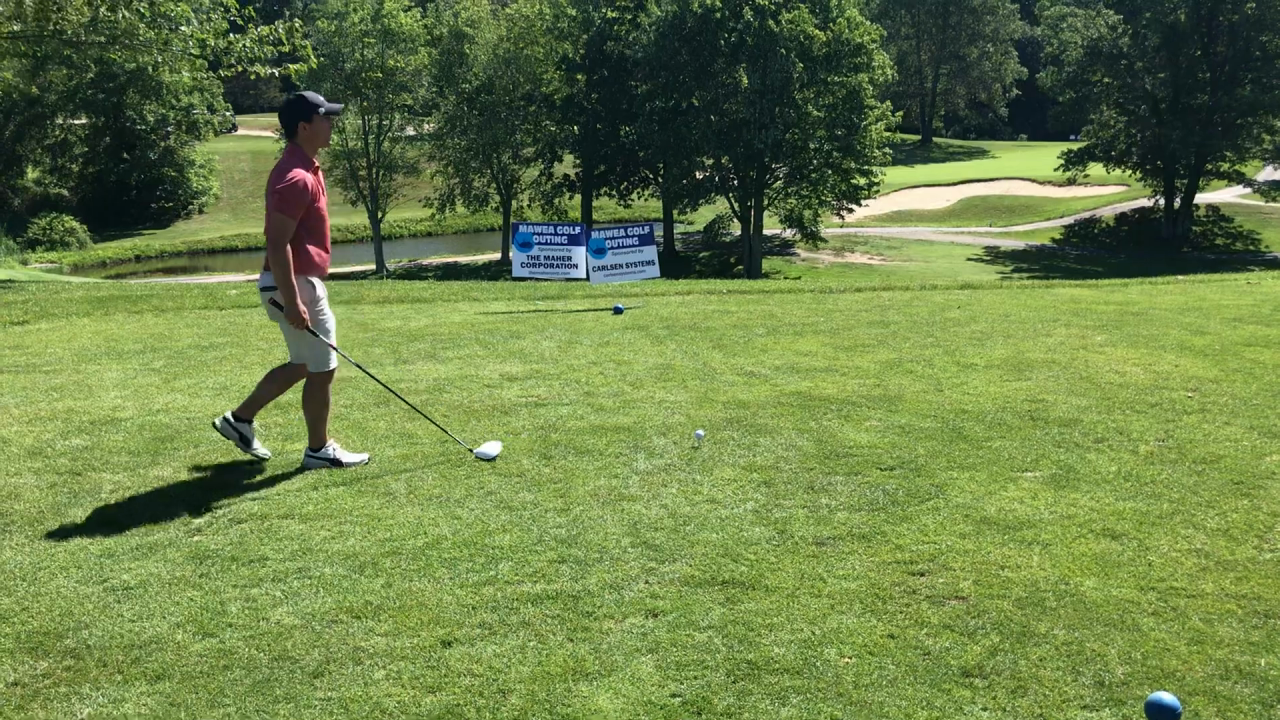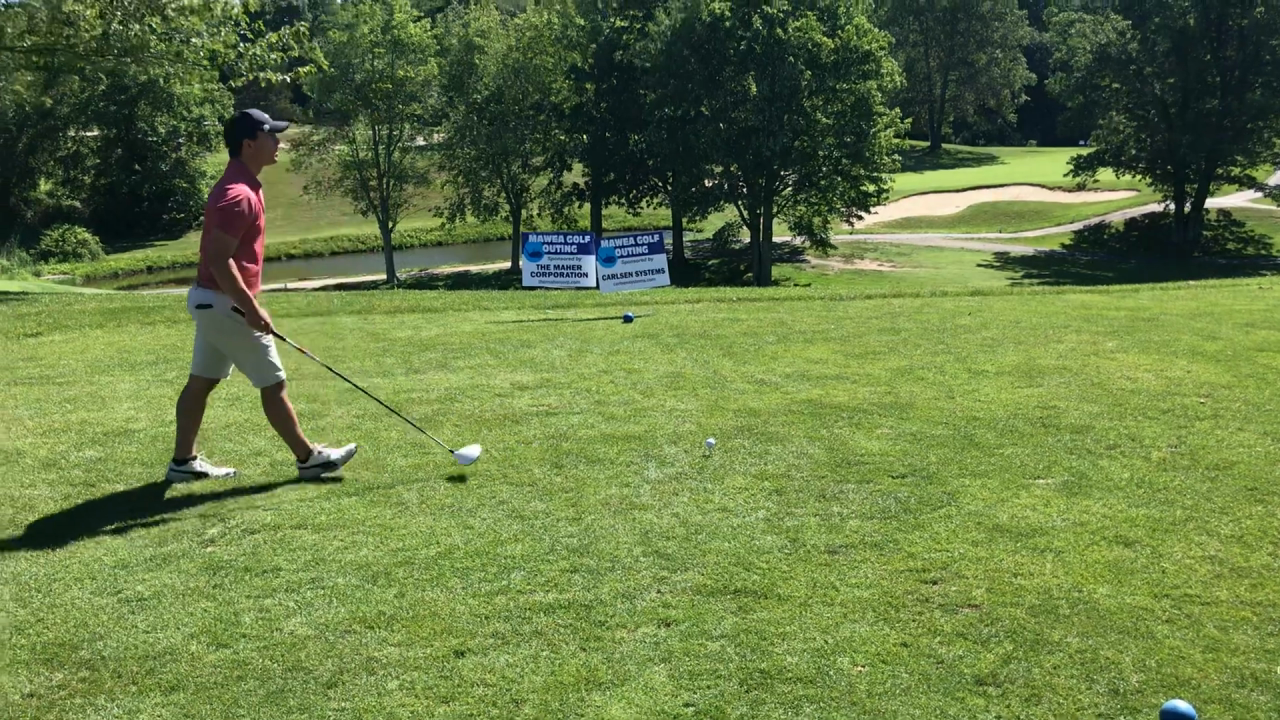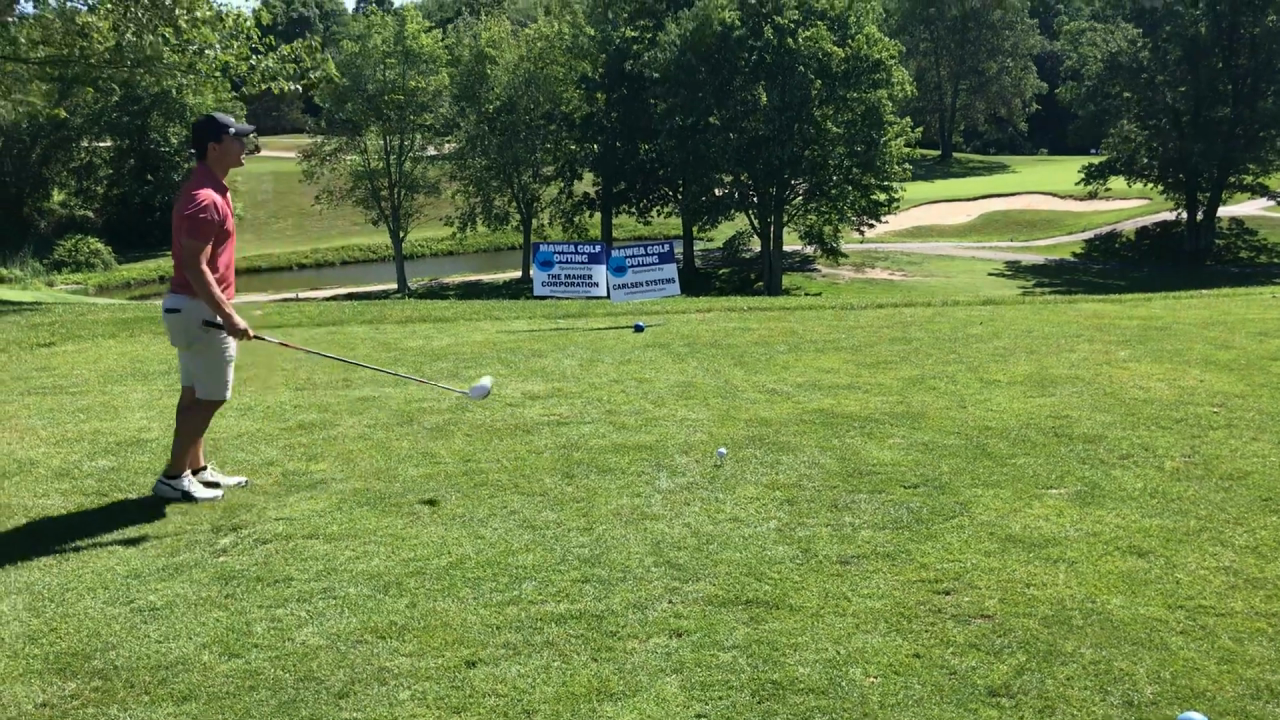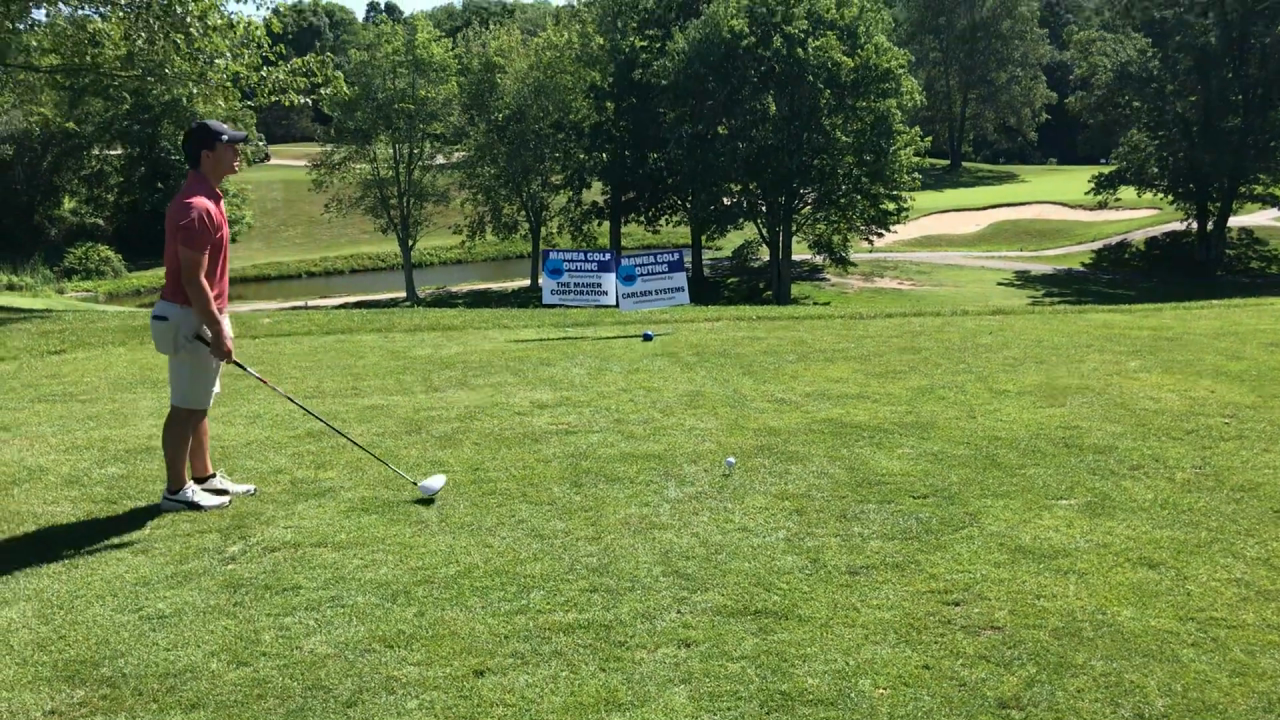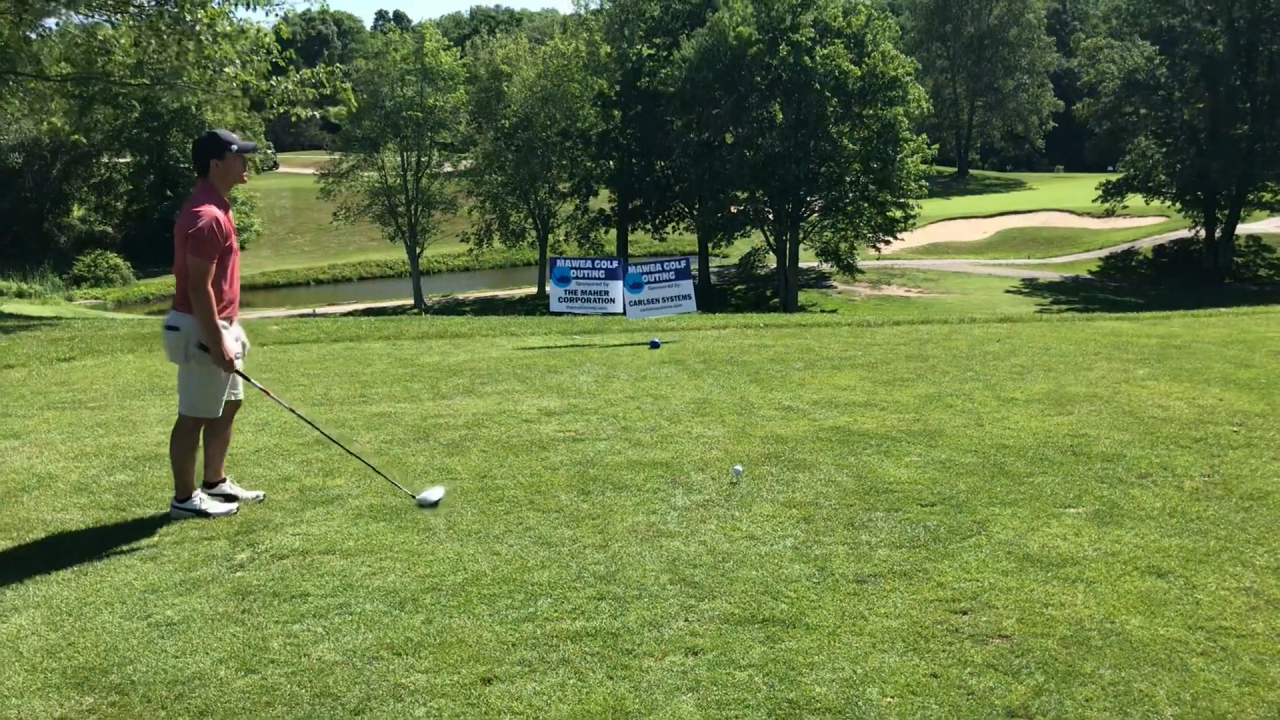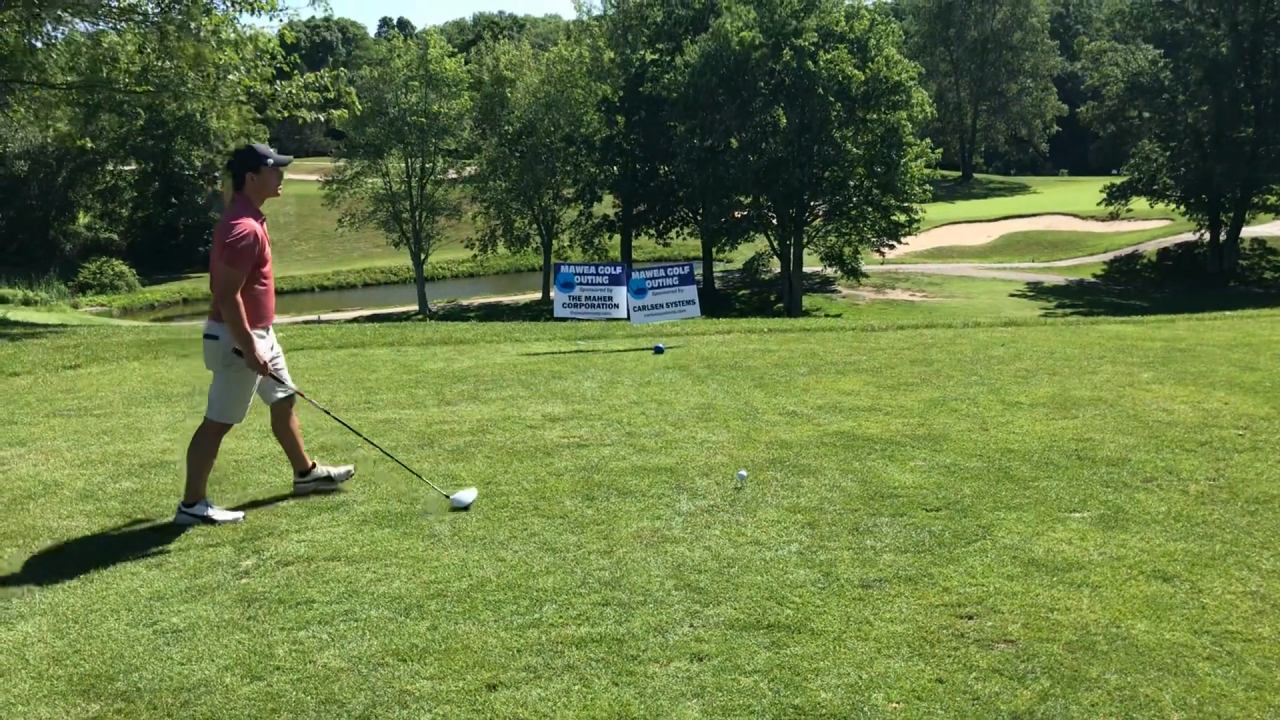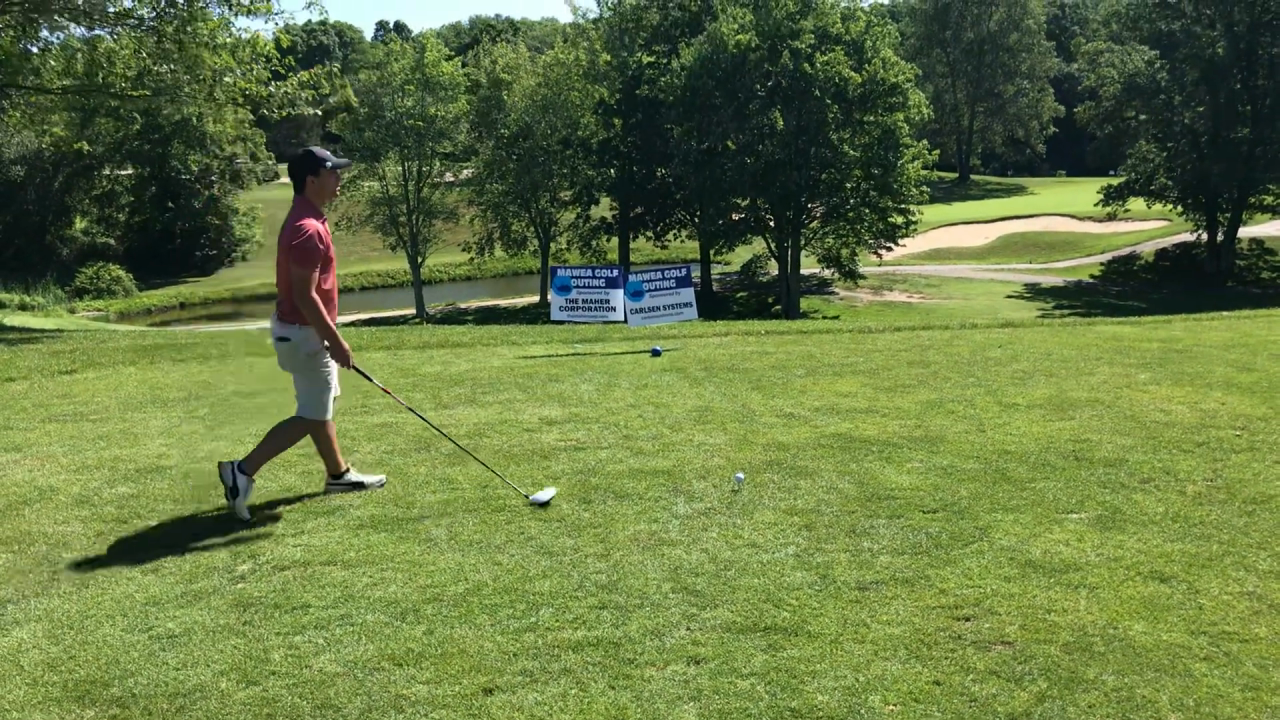
dt=0.3s
person 1, frame 1
left shoulder: (305, 168)
right shoulder: (296, 178)
right elbow: (278, 244)
right wrist: (293, 301)
left hip: (300, 281)
right hip: (296, 284)
left knee: (305, 364)
right knee: (321, 368)
left ankle: (240, 419)
right ankle: (320, 450)
person 1, frame 2
left shoulder: (241, 186)
right shoulder: (237, 195)
right elbow: (222, 260)
left wrist: (247, 304)
right wrist: (253, 309)
left hip: (213, 300)
right hip: (226, 303)
left knee: (202, 381)
right knee: (272, 382)
left ankle: (184, 461)
right ankle: (308, 456)
person 1, frame 3
left shoulder: (211, 190)
right shoulder: (204, 199)
right elbow: (195, 267)
left wrist: (222, 311)
right wrist: (228, 316)
left hip: (193, 307)
right hip: (200, 310)
left knee: (197, 394)
right knee: (210, 396)
left ankle: (197, 470)
right ankle: (174, 476)
person 1, frame 4
left shoulder: (207, 198)
right shoulder: (198, 207)
right elbow: (192, 279)
left wrist: (218, 320)
right wrist: (216, 331)
left hip: (200, 317)
right hip: (191, 321)
left knee: (199, 404)
right knee: (186, 408)
left ankle: (205, 477)
right ankle: (177, 490)
person 1, frame 5
left shoulder: (216, 207)
right shoulder: (206, 216)
right elbow: (198, 287)
left wrist: (231, 328)
right wrist: (216, 342)
left hip: (218, 324)
right hip: (202, 330)
left knee: (226, 406)
right knee: (195, 415)
left ankle: (215, 482)
right ankle: (185, 498)
person 1, frame 6
left shoulder: (248, 218)
right shoulder: (243, 229)
right elbow: (229, 295)
right wrist: (249, 347)
left hip: (257, 334)
right hip: (239, 339)
left knee: (284, 402)
right knee: (218, 421)
left ankle: (307, 473)
right ankle: (192, 503)
person 1, frame 7
left shoulder: (309, 219)
right shoulder: (308, 229)
right elbow: (304, 294)
right wrist: (336, 339)
left hip: (308, 332)
right hip: (306, 335)
left knee: (318, 412)
right knee: (313, 418)
left ankle: (338, 473)
right ankle: (243, 470)
